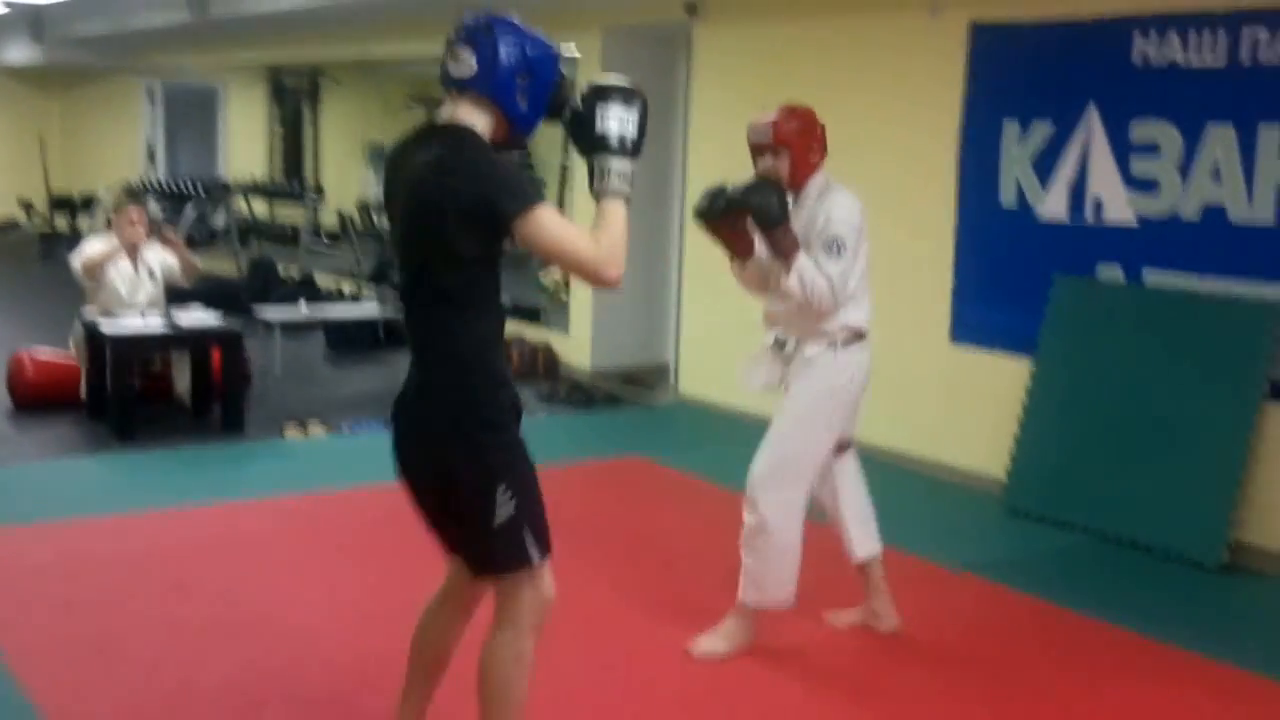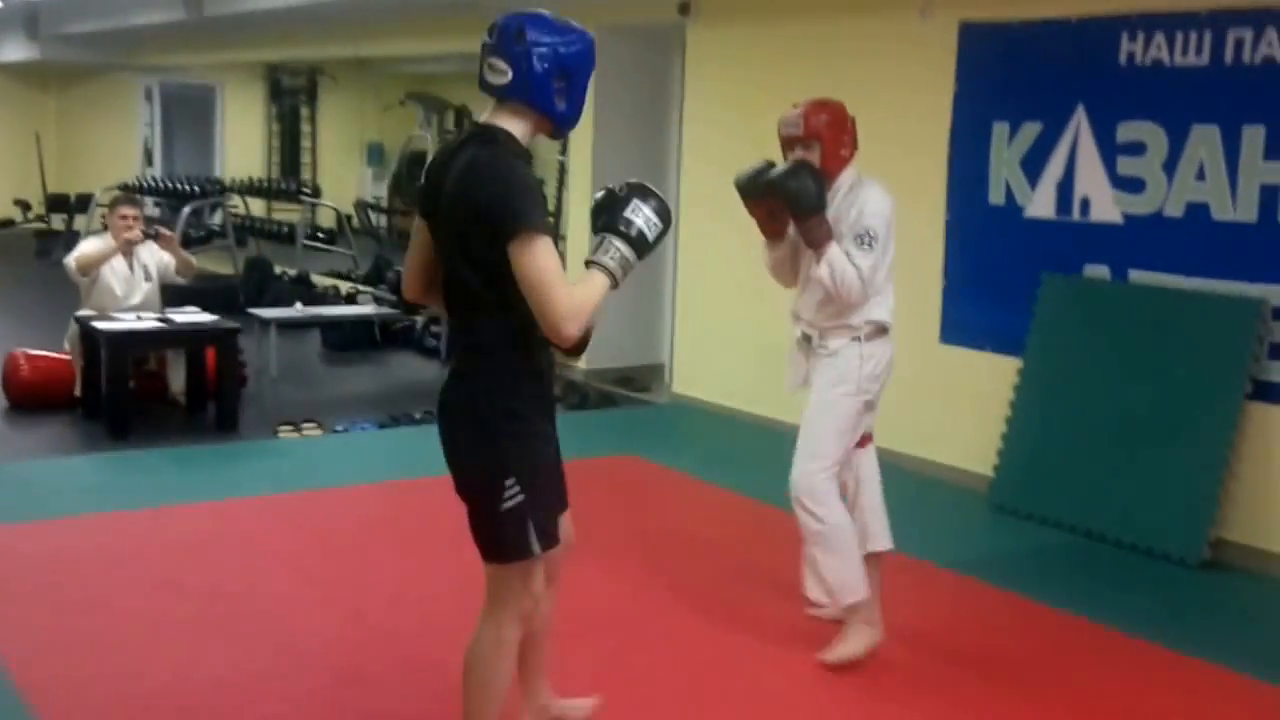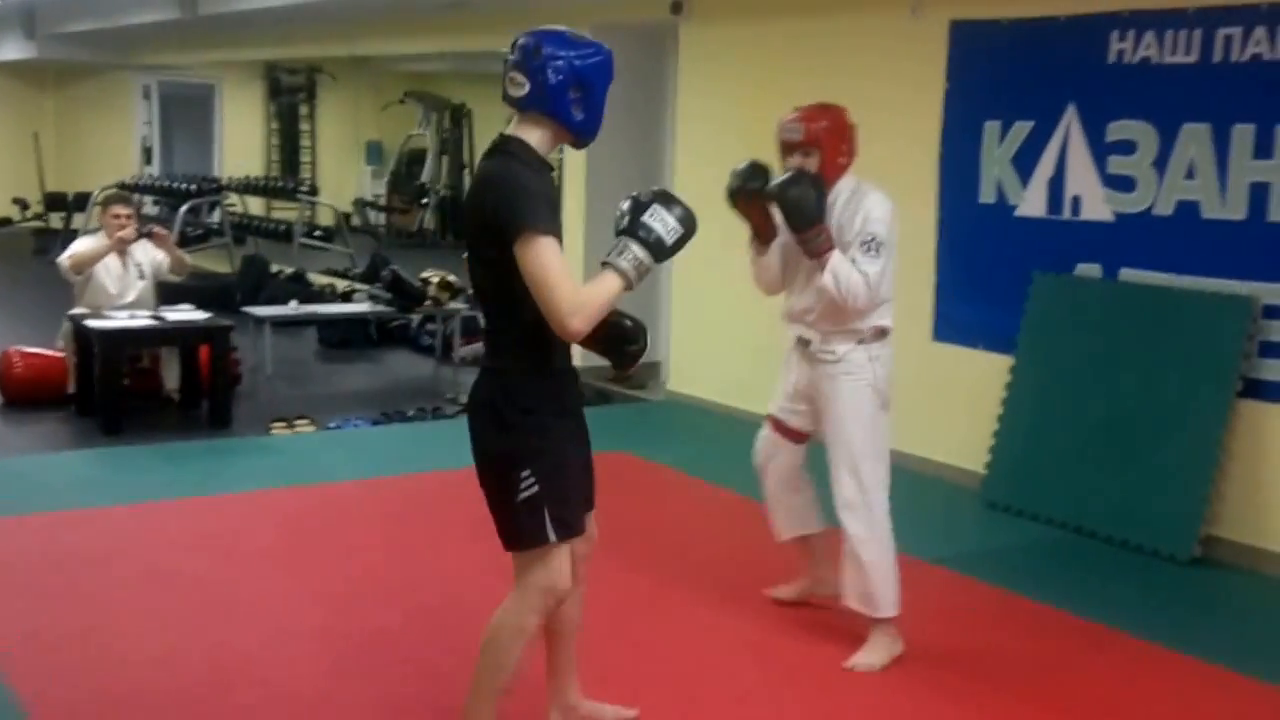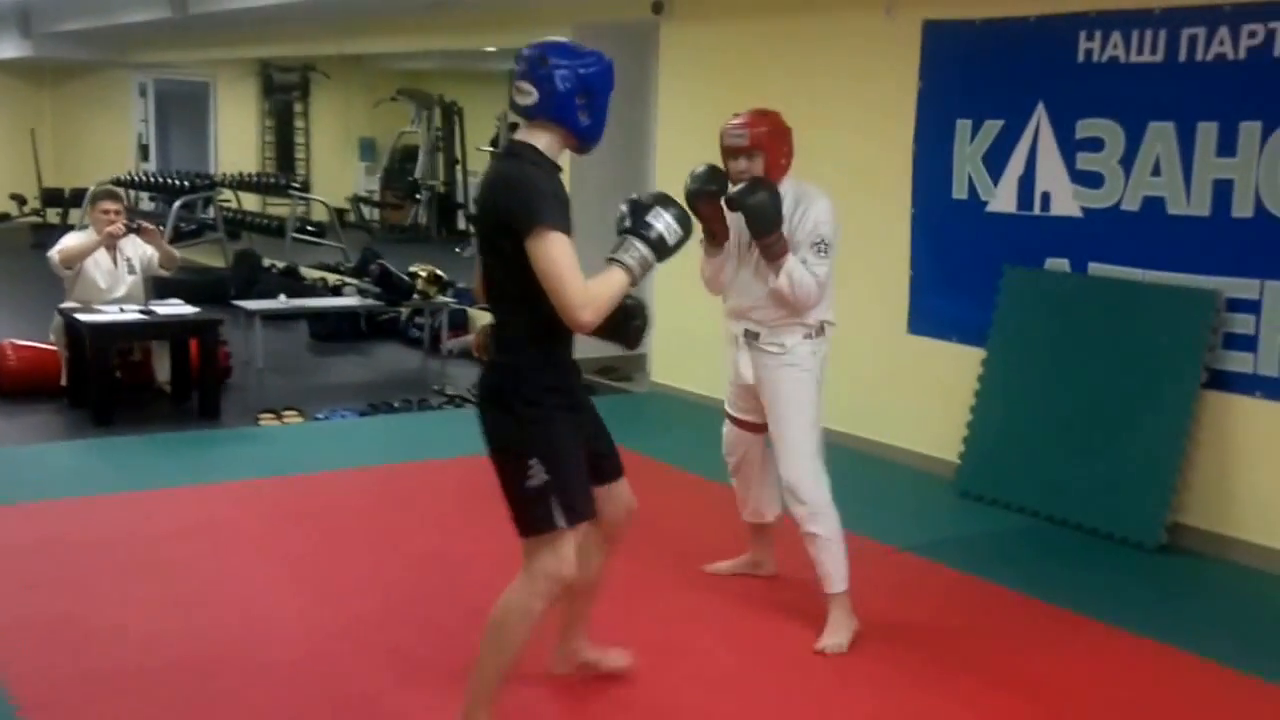
dt=0.3s
person 1, frame 1
left shoulder: (410, 157)
right shoulder: (480, 170)
right elbow: (604, 265)
left wrist: (498, 143)
right wrist: (612, 164)
left hip: (427, 408)
right hip: (470, 416)
left knee: (468, 580)
right knee: (526, 602)
person 1, frame 2
left shoulder: (456, 161)
right shoulder: (508, 178)
left elbow: (417, 284)
right elbow: (564, 321)
right wrist: (618, 246)
left hip: (505, 397)
right hip: (499, 407)
left knee: (552, 549)
right knee: (514, 594)
person 1, frame 3
left shoulder: (510, 171)
right shoulder: (515, 182)
right elbow: (569, 315)
left wrist: (600, 333)
right wrist: (636, 250)
left hip: (547, 394)
right hip: (519, 405)
left knee: (574, 552)
right knee: (542, 581)
person 1, frame 4
left shoulder: (517, 174)
right shoulder: (529, 184)
right elbow: (578, 309)
left wrist: (613, 300)
right wrist: (637, 249)
left hip: (549, 383)
right hip: (525, 392)
left knee: (613, 508)
right knee: (552, 566)
left ankle: (572, 644)
person 2, frame 1
left shoulder: (837, 207)
right shoulder: (787, 204)
left elbow: (822, 295)
right elbow: (765, 283)
left wrist: (778, 234)
right wrist: (734, 236)
left hip: (828, 360)
right hip: (807, 358)
left knee: (773, 482)
right knee: (836, 477)
left ankle: (745, 617)
right ankle: (877, 603)
person 2, frame 2
left shoulder: (869, 200)
right shoulder: (815, 197)
left elbow: (851, 285)
right elbow: (789, 272)
left wrist: (812, 224)
right wrist: (770, 219)
left hip: (852, 353)
right hip: (826, 349)
left knee: (811, 481)
right knee: (852, 472)
left ankle: (861, 617)
right ankle: (855, 596)
person 2, frame 3
left shoulder: (870, 206)
right shoulder: (802, 204)
left elbow: (857, 295)
right elbow: (772, 281)
left wrist: (813, 232)
right wrist: (760, 221)
left hip: (853, 360)
right hip: (809, 353)
left knee: (858, 493)
right knee: (773, 456)
left ankle: (885, 627)
right ankle: (818, 572)
person 2, frame 4
left shoulder: (811, 206)
right shoulder: (735, 205)
left elbow: (807, 293)
right elbow: (717, 282)
left wrist: (770, 234)
right wrist: (711, 223)
left hip: (793, 349)
right hip: (747, 344)
left knee: (800, 472)
right knee: (742, 449)
left ankle: (840, 607)
right ankle: (761, 550)
person 3, frame 1
left shoulder: (157, 251)
right shoulder: (99, 247)
left elbow: (193, 275)
right elbow: (83, 270)
left wrist: (179, 250)
right wrist: (123, 247)
right knee: (86, 329)
left ankle: (186, 392)
person 3, frame 2
left shoulder: (152, 249)
right shoulder: (93, 245)
left elbow: (188, 273)
right elbow: (77, 268)
left wrist: (174, 249)
right wrist: (118, 246)
left ankle: (181, 391)
person 3, frame 3
left shoulder: (146, 248)
right shoulder: (87, 244)
left elbow: (182, 271)
right elbow: (70, 267)
left wrist: (169, 248)
right wrist: (112, 245)
right knee: (74, 326)
left ankle: (175, 388)
person 3, frame 4
left shoulder: (135, 243)
right shoulder: (76, 240)
left elbow: (171, 265)
right elbow: (60, 261)
left wrist: (157, 243)
right wrist: (101, 240)
right knee: (65, 320)
left ankle: (166, 380)
